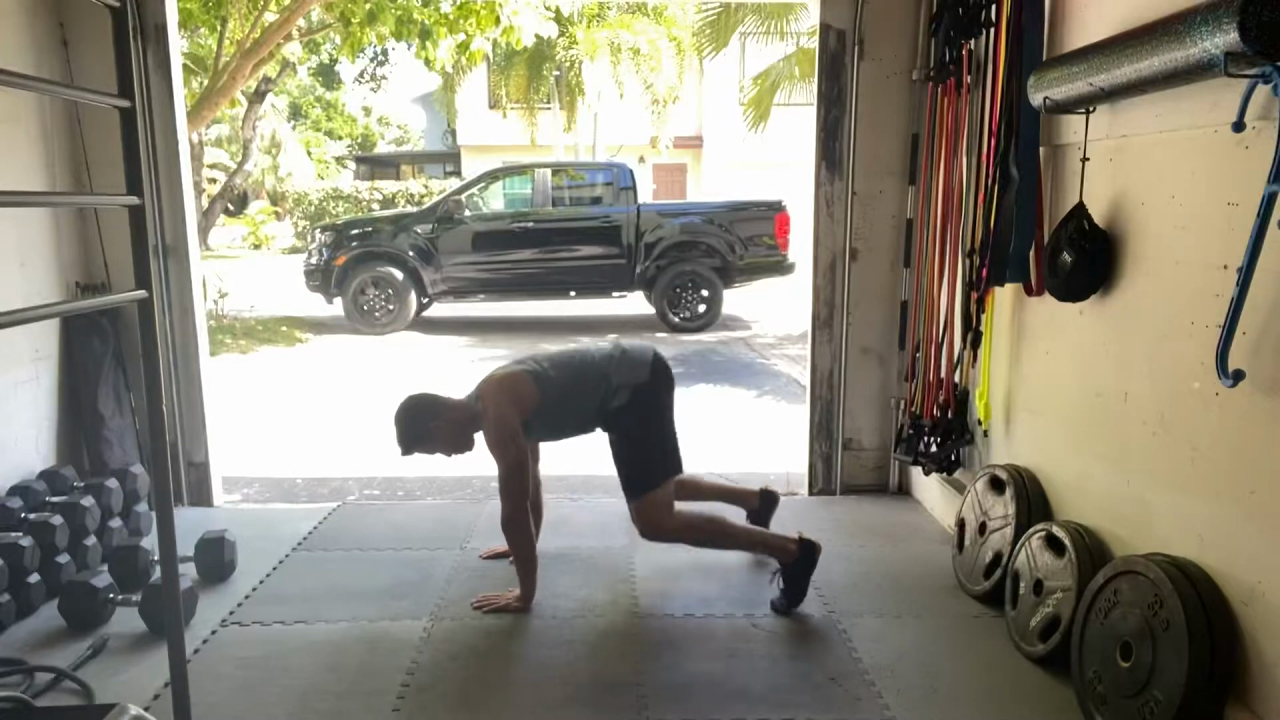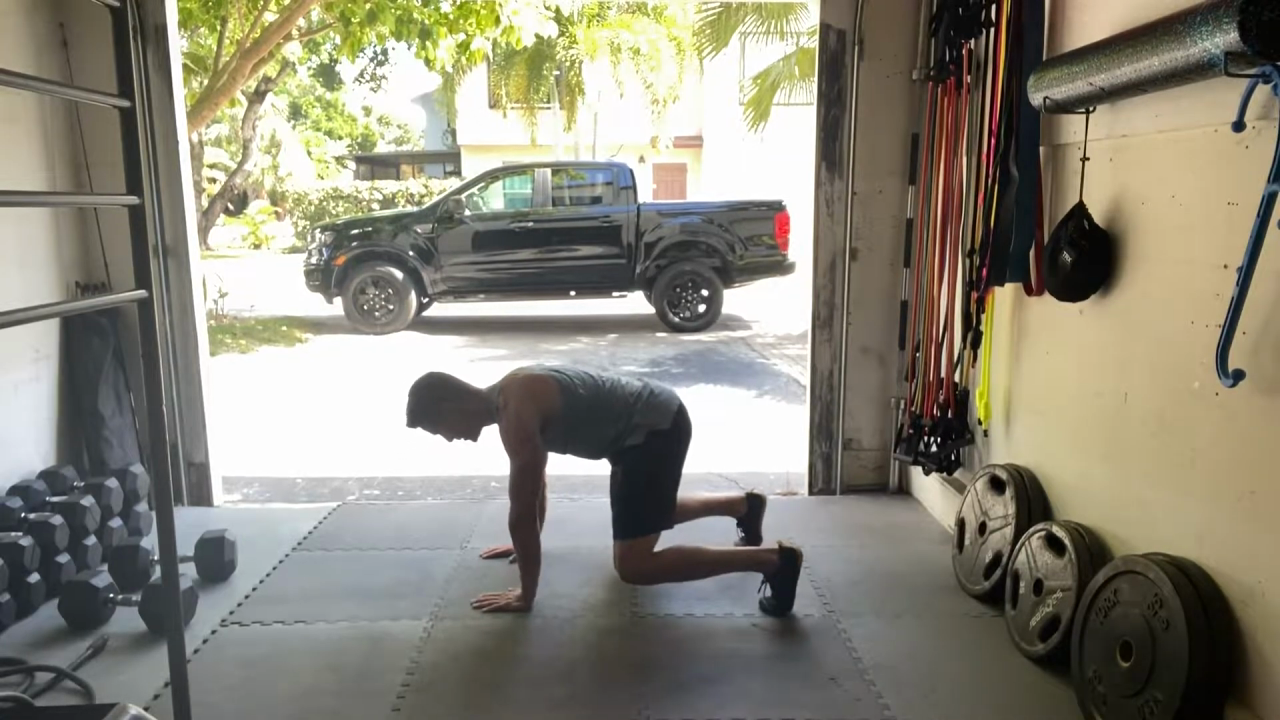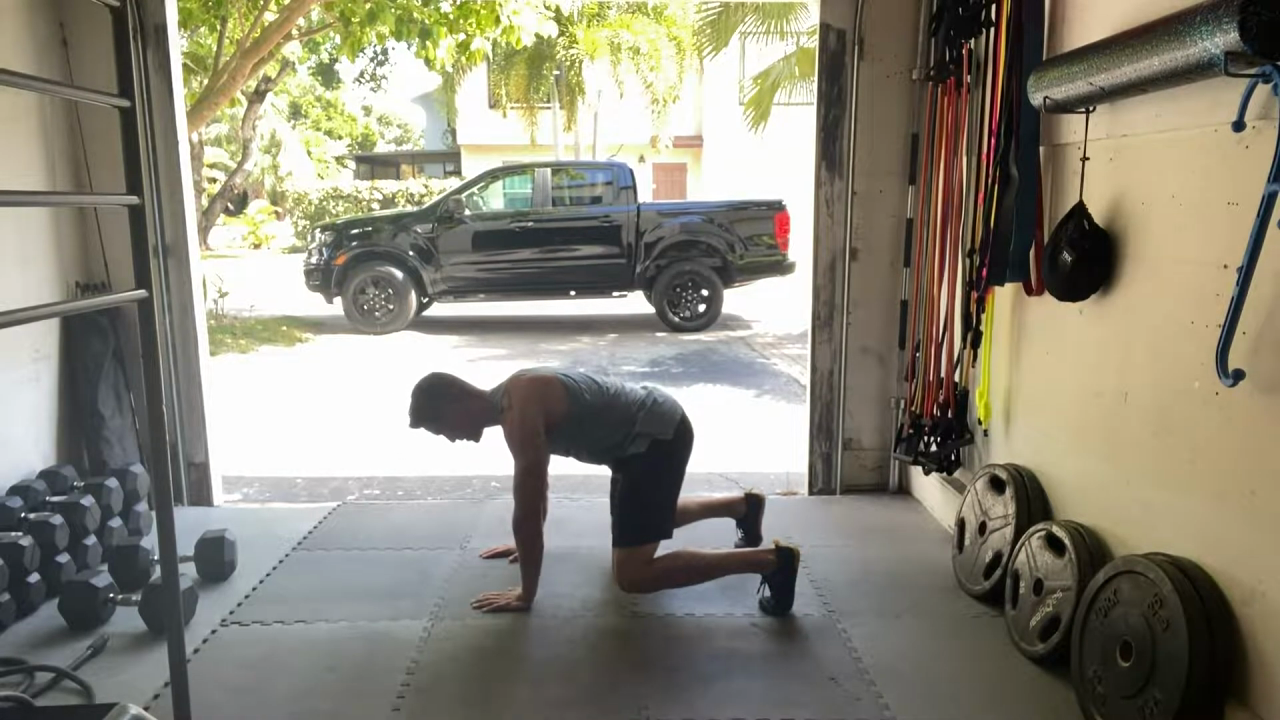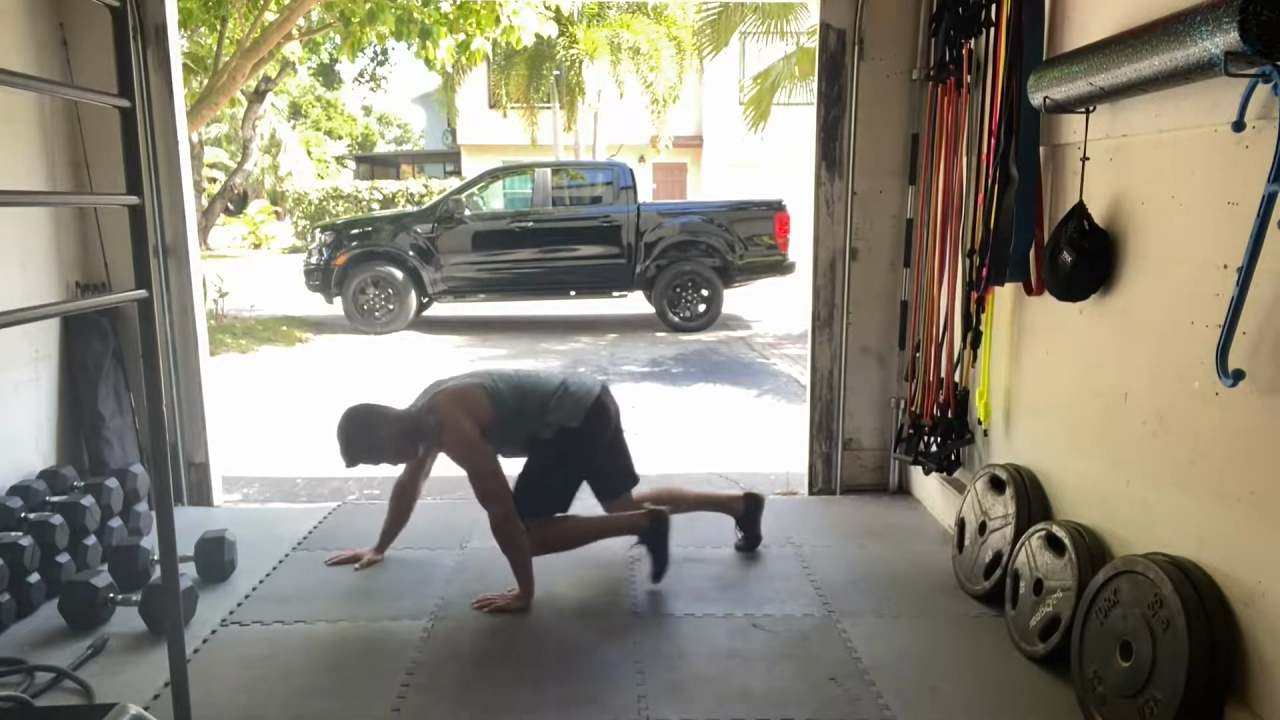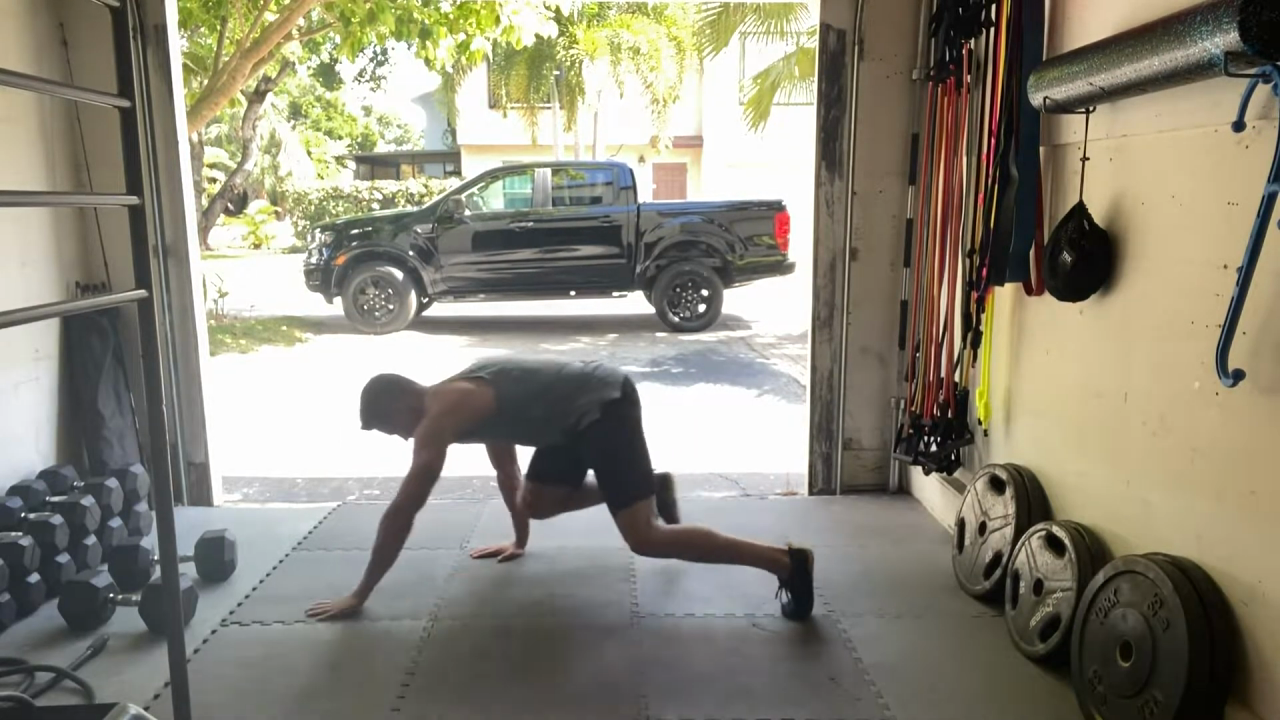
dt=1s
person 1, frame 1
left shoulder: (495, 415)
right shoulder: (495, 399)
left elbow: (514, 508)
right elbow: (530, 480)
left wrist: (525, 594)
right wrist: (526, 542)
left hip: (636, 385)
right hip: (636, 379)
left knee: (654, 521)
right knee: (657, 488)
left ankle: (791, 551)
right ankle: (755, 500)
person 1, frame 2
left shoulder: (515, 413)
right shoulder: (510, 394)
left elbow: (522, 511)
right elbow: (536, 484)
left wrist: (526, 594)
right wrist: (527, 543)
left hip: (656, 428)
right hip: (651, 418)
left knee: (633, 566)
right knee: (641, 514)
left ankle: (774, 560)
right ankle: (743, 505)
person 1, frame 3
left shoulder: (519, 413)
right shoulder: (513, 398)
left elbow: (527, 511)
right elbow: (538, 484)
left wrist: (526, 594)
right wrist: (528, 543)
left hip: (658, 437)
right hip: (651, 428)
left knee: (632, 575)
right knee: (640, 518)
left ankle: (771, 559)
right ankle: (742, 505)
person 1, frame 4
left shoulder: (448, 426)
right shoulder: (424, 413)
left elbow: (502, 511)
right elbow: (408, 485)
left wrist: (525, 592)
right wrist: (378, 548)
left hip: (576, 418)
right hip: (588, 405)
left knee: (524, 532)
right knee: (625, 503)
left ankle: (642, 523)
right ankle: (741, 504)
person 1, frame 5
left shoulder: (441, 414)
right shoulder: (461, 396)
left elbow: (402, 510)
right elbow: (506, 468)
left wrist: (359, 596)
right wrist: (519, 539)
left hip: (605, 405)
right hip: (587, 408)
left knee: (646, 538)
right knee: (535, 503)
left ankle: (787, 562)
right ankle: (650, 488)
